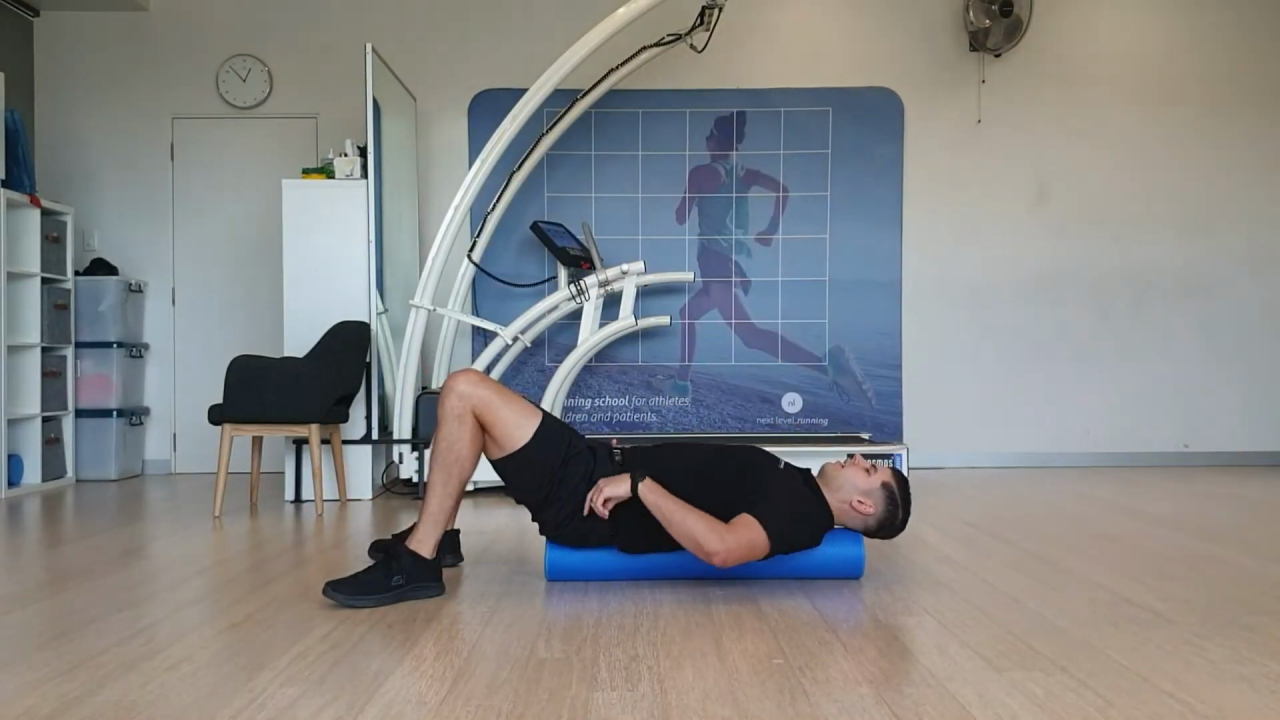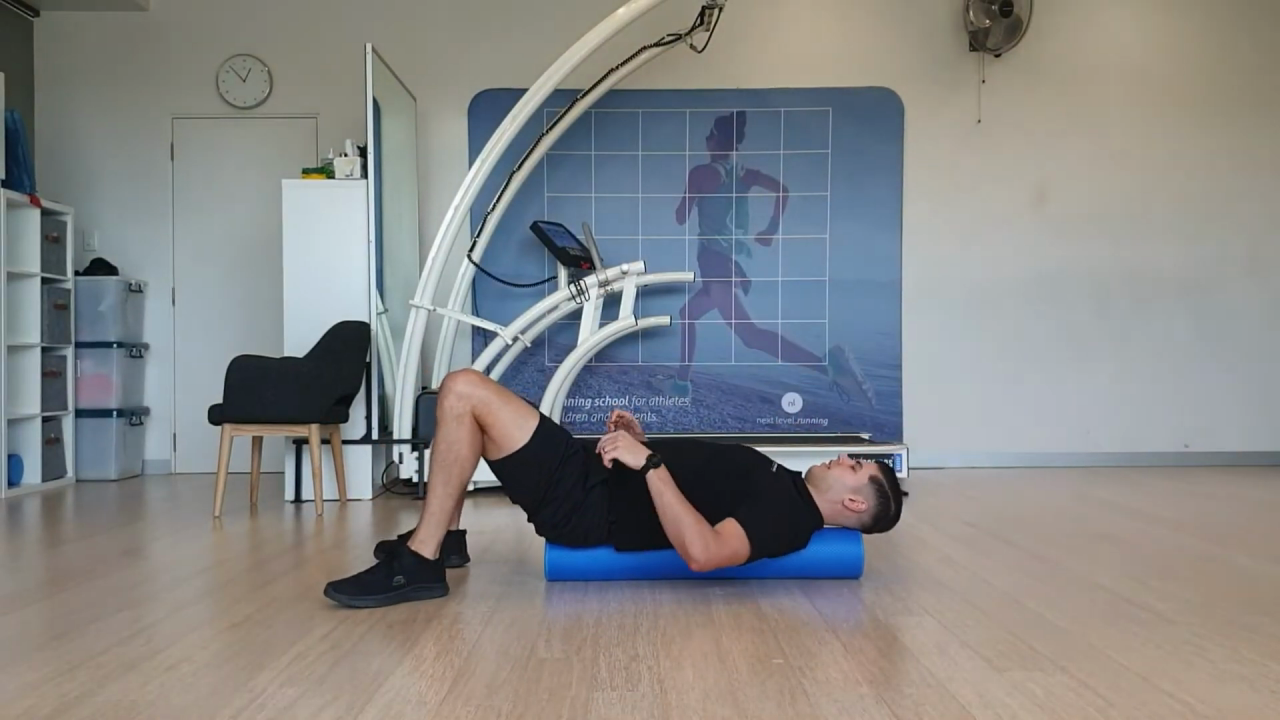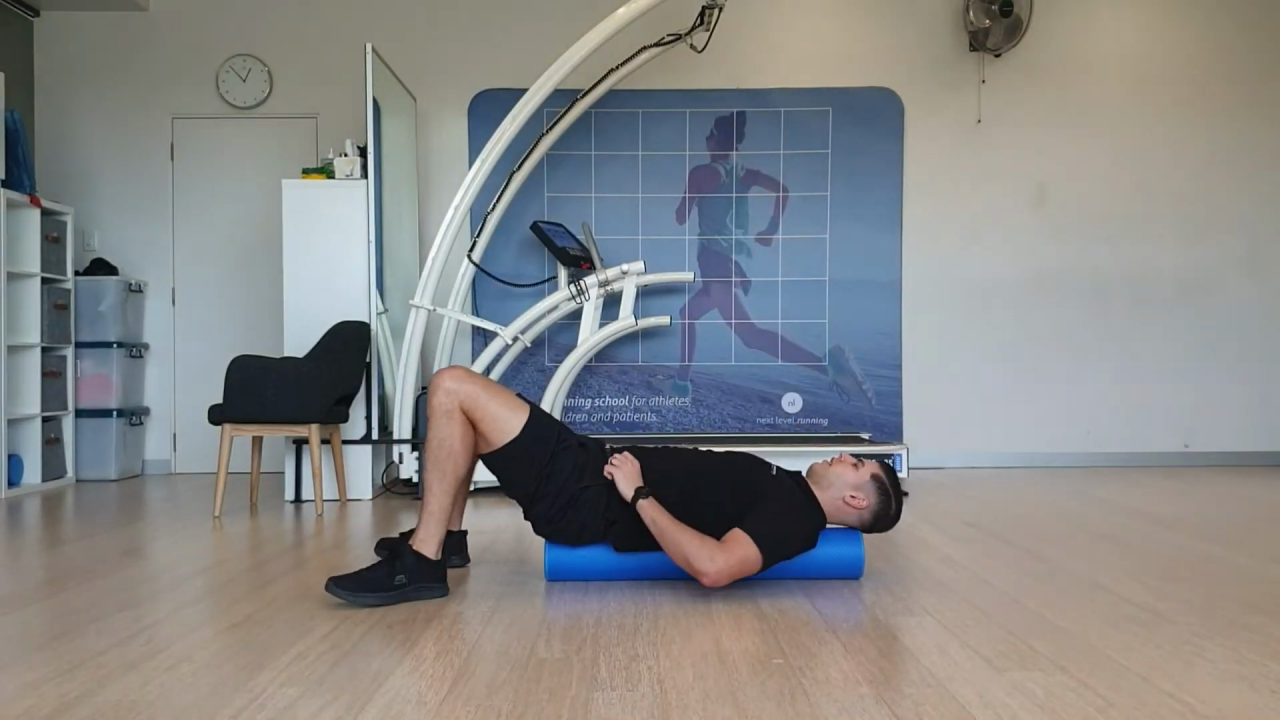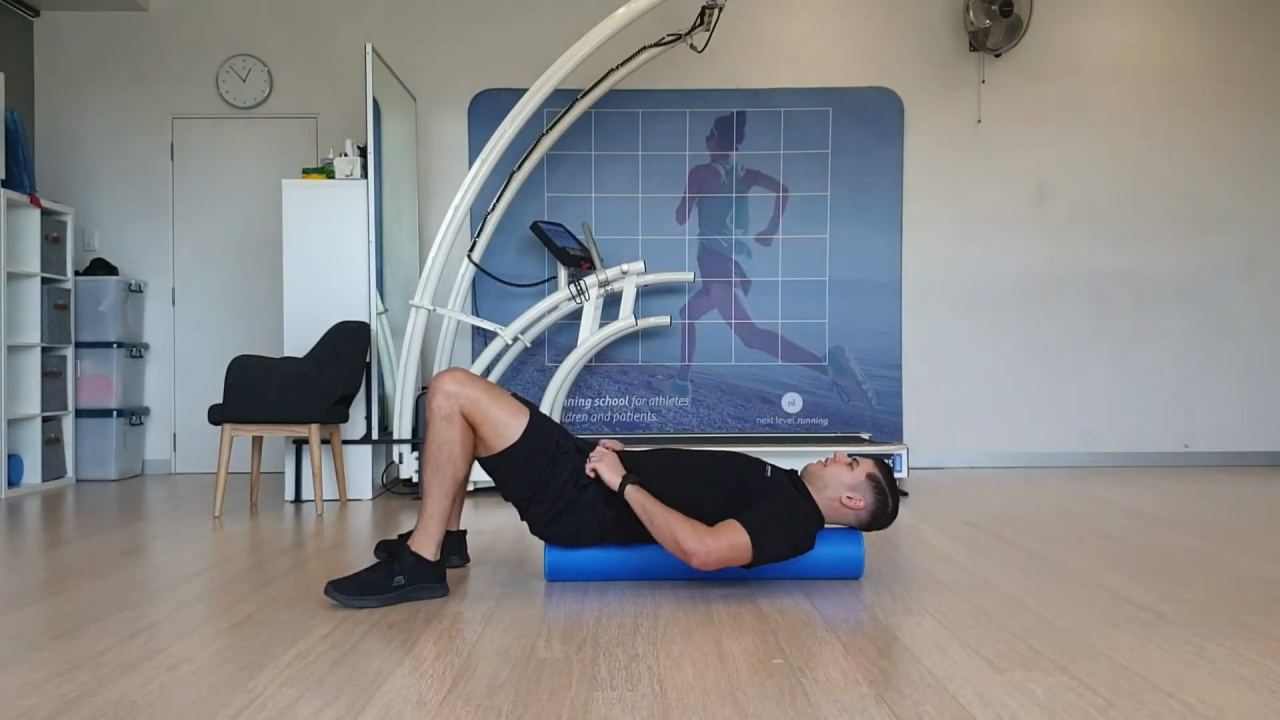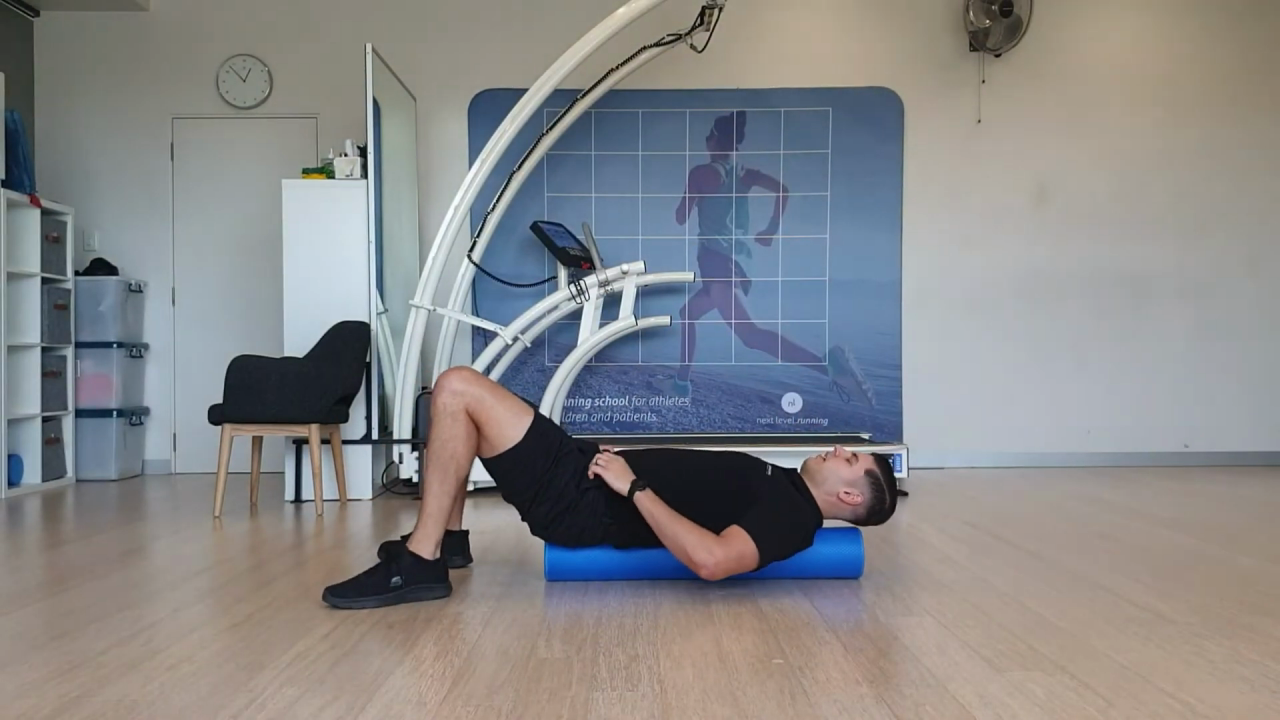
dt=0.3s
person 1, frame 1
left shoulder: (801, 514)
right shoulder: (793, 485)
left elbow: (720, 547)
left wrist: (637, 485)
left hip: (586, 499)
right hip: (605, 476)
left knee: (465, 391)
right knee: (468, 394)
left ankle: (415, 562)
right ankle: (436, 535)
person 1, frame 2
left shoulder: (789, 517)
right shoulder: (785, 489)
left elbow: (701, 551)
left wrist: (648, 463)
right wrist: (642, 443)
left hip: (585, 504)
right hip: (593, 476)
left knee: (464, 391)
right knee: (465, 395)
left ankle: (418, 563)
right ankle: (443, 537)
person 1, frame 3
left shoulder: (796, 519)
right shoulder: (786, 490)
left elbow: (711, 567)
left wrist: (638, 496)
right wrist: (634, 469)
left hip: (585, 497)
right hip: (595, 469)
left knee: (450, 387)
right knee: (462, 390)
left ankle: (421, 563)
right ankle: (447, 536)
person 1, frame 4
left shoulder: (793, 521)
right shoulder: (783, 489)
left elbow: (701, 548)
left wrist: (624, 483)
right wrist: (623, 463)
left hip: (582, 504)
right hip: (602, 475)
left knee: (451, 391)
right knee: (459, 395)
left ankle: (419, 563)
right ankle: (445, 538)
person 1, frame 5
left shoulder: (792, 518)
right shoulder: (783, 485)
left elbow: (711, 559)
left wrist: (634, 488)
right wrist: (626, 466)
left hip: (582, 506)
right hip: (594, 474)
left knee: (457, 390)
right knee: (461, 390)
left ankle: (420, 564)
right ankle: (447, 538)
person 2, frame 1
left shoulder: (702, 173)
right shoulder: (746, 174)
left elbow: (681, 218)
right elbow: (782, 190)
left wrist: (691, 195)
right wrist: (771, 230)
left hip: (715, 261)
right hip: (736, 261)
left knee: (750, 334)
right knee: (688, 315)
left ankle: (827, 365)
right ankle: (681, 382)
person 2, frame 2
left shoulder: (701, 173)
right shoulder: (746, 174)
left elbow: (681, 218)
right elbow: (782, 190)
left wrist: (690, 196)
right wrist: (771, 230)
left hip: (715, 261)
right hip: (736, 261)
left knee: (750, 334)
right knee: (688, 314)
left ankle: (827, 365)
right ankle: (681, 382)
person 2, frame 3
left shoulder: (701, 173)
right shoulder: (746, 174)
left elbow: (681, 218)
right elbow: (782, 190)
left wrist: (690, 196)
right wrist: (771, 230)
left hip: (715, 261)
right hip: (736, 261)
left knee: (750, 334)
right knee: (688, 314)
left ankle: (827, 365)
right ankle: (681, 382)
person 2, frame 4
left shoulder: (701, 173)
right shoulder: (745, 174)
left elbow: (681, 218)
right elbow: (782, 190)
left wrist: (690, 195)
right wrist: (771, 231)
left hip: (715, 261)
right hip: (735, 262)
left knee: (750, 334)
right knee: (688, 314)
left ankle: (826, 365)
right ankle: (681, 382)
person 2, frame 5
left shoulder: (702, 173)
right shoulder: (745, 174)
left elbow: (681, 218)
right elbow: (781, 190)
left wrist: (689, 196)
right wrist: (771, 231)
left hip: (715, 261)
right hip: (736, 261)
left knee: (750, 334)
right knee: (688, 314)
left ankle: (828, 366)
right ankle: (681, 382)
